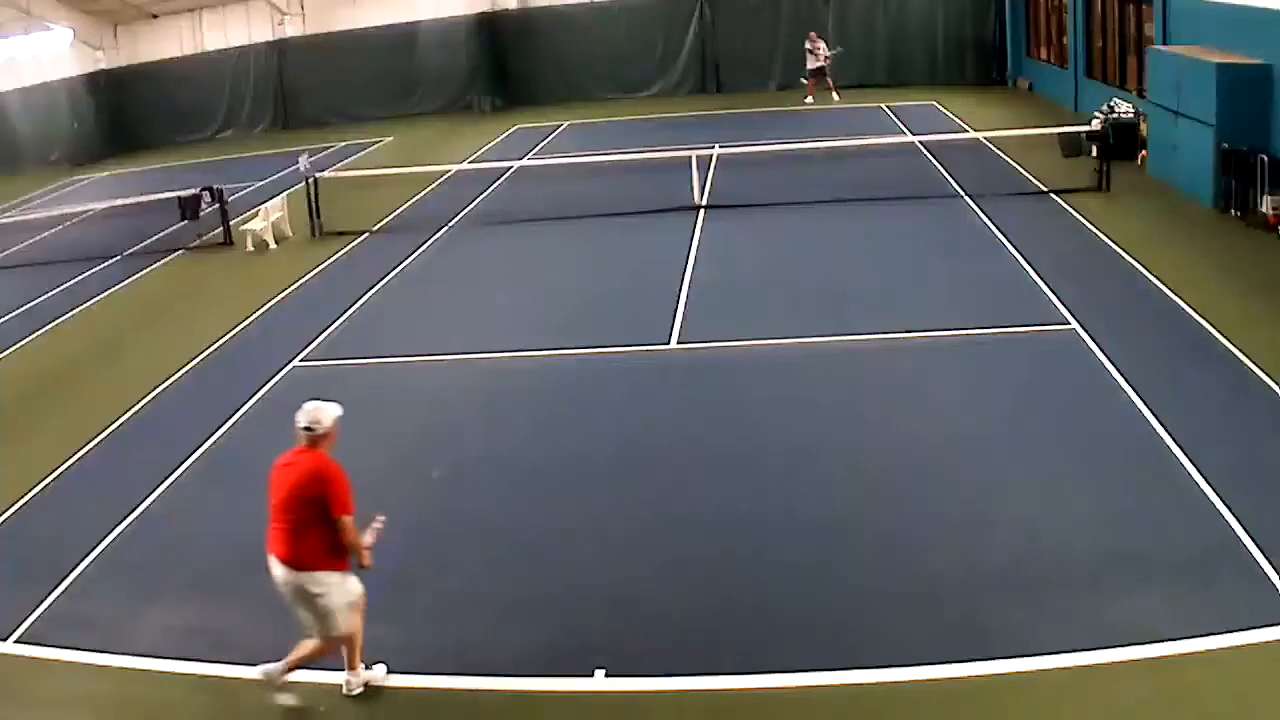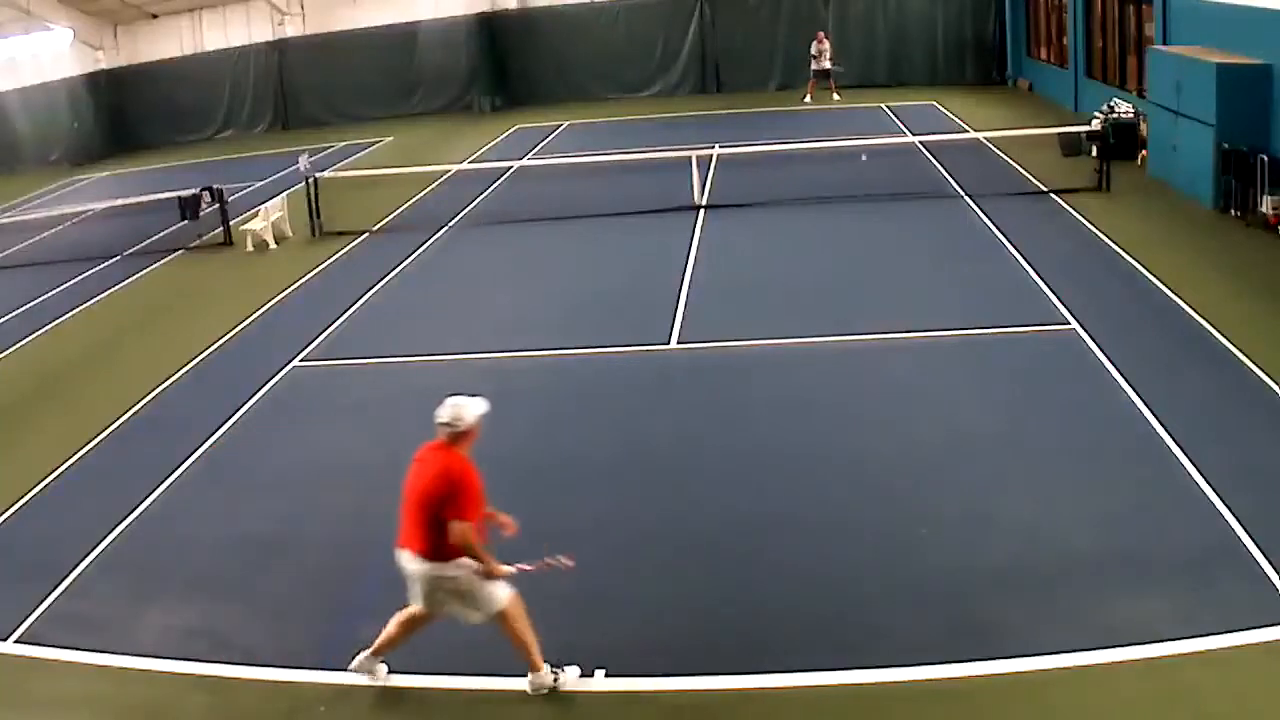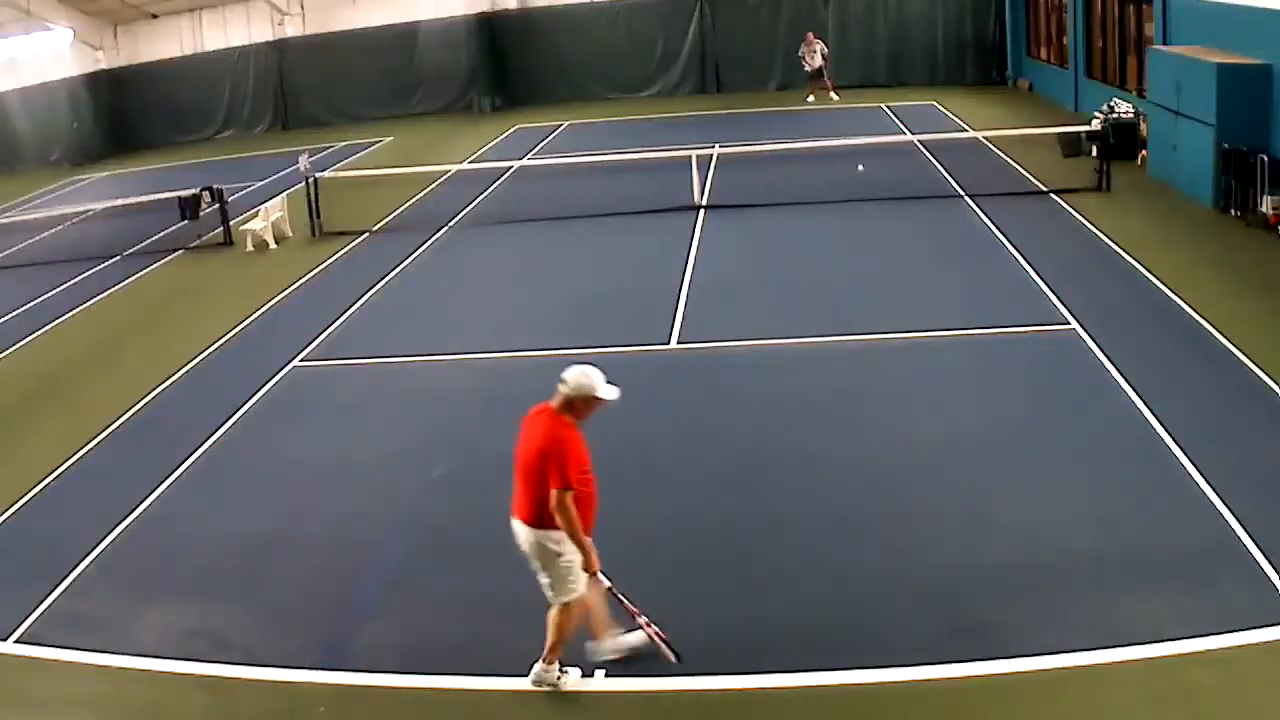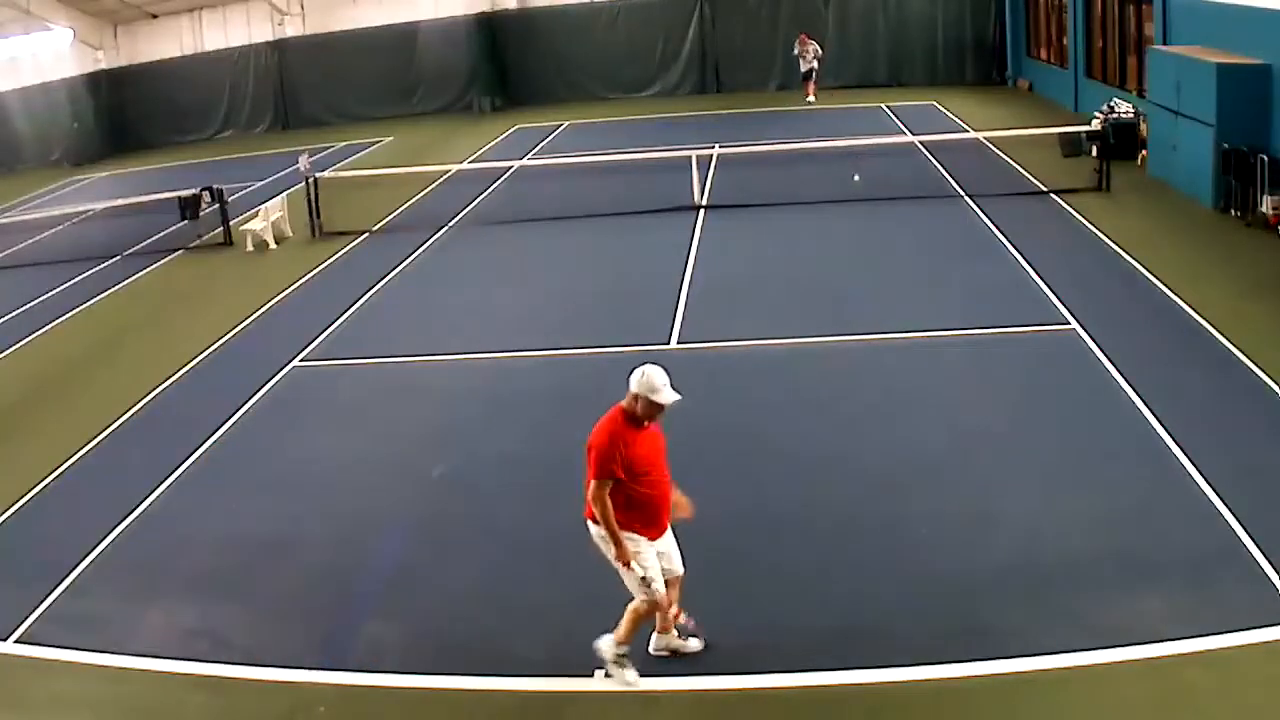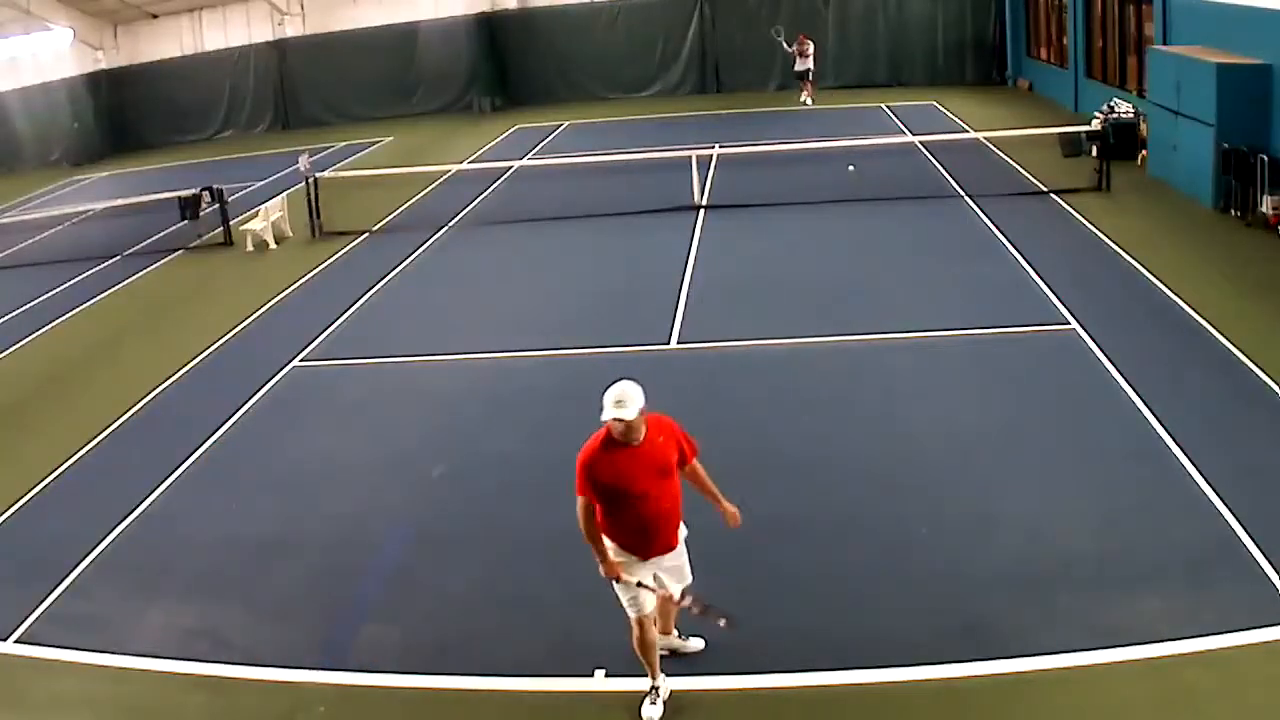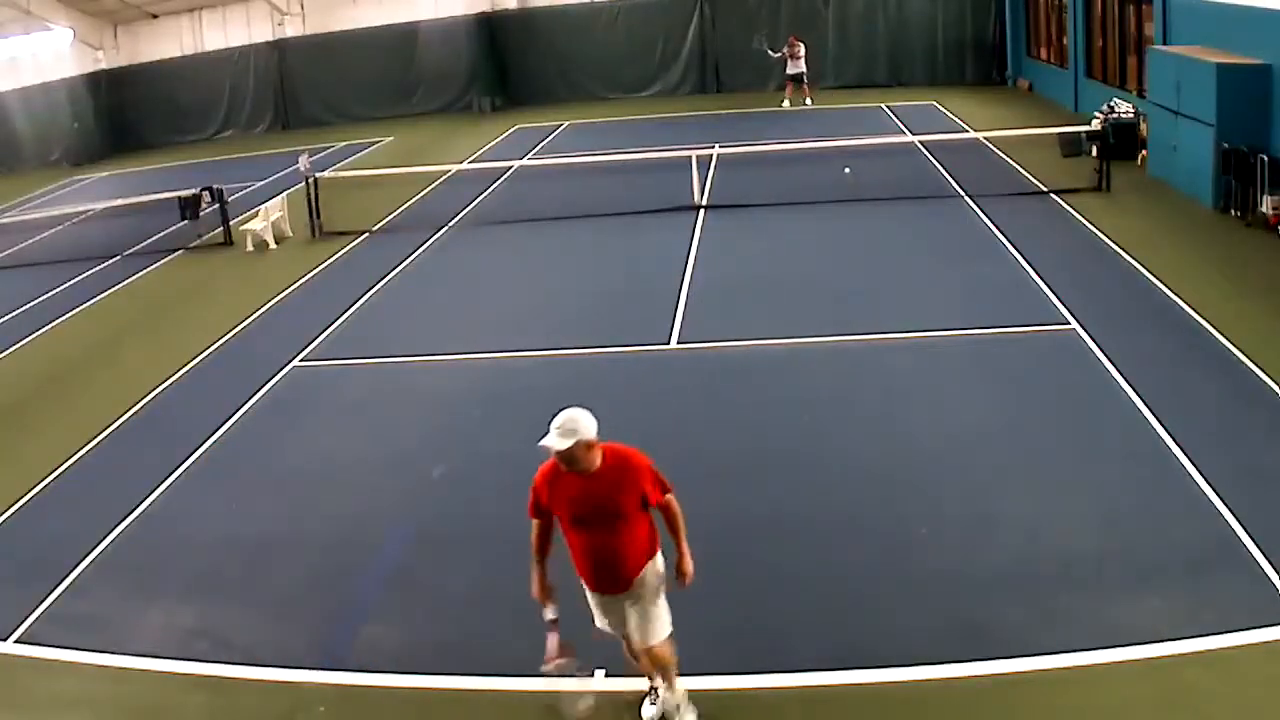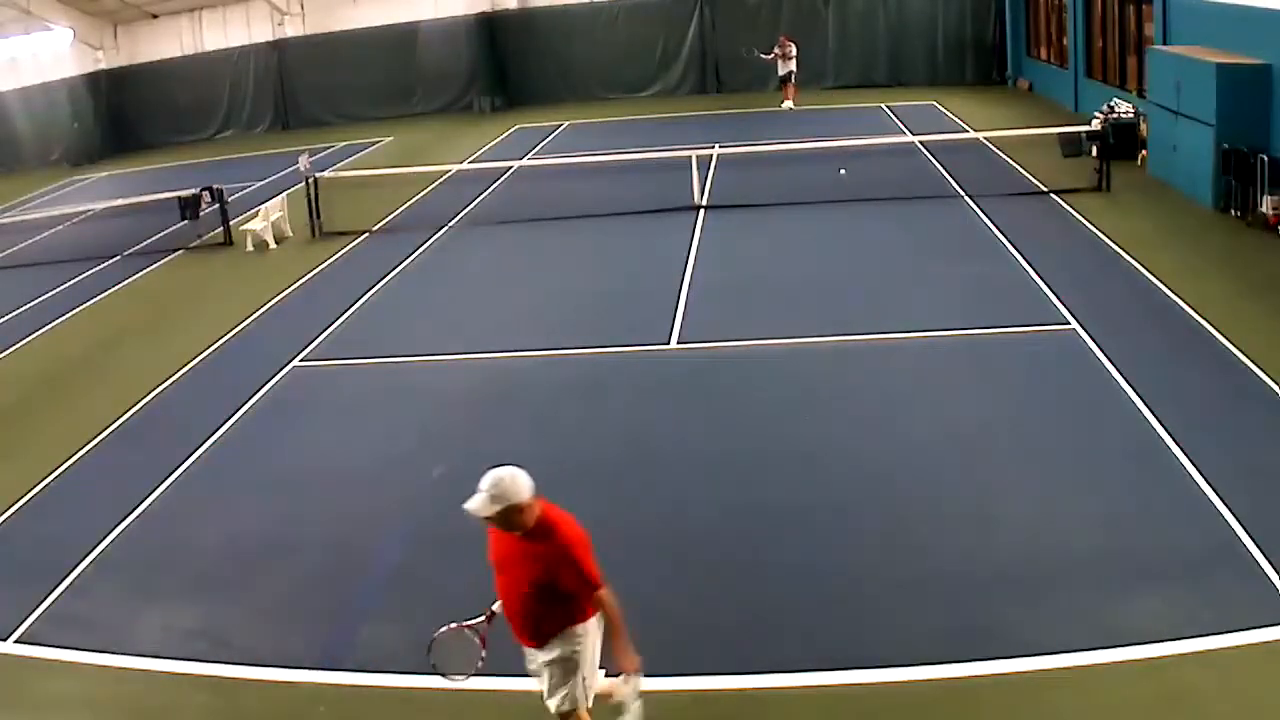
dt=0.4s
person 1, frame 1
left shoulder: (284, 463)
right shoulder: (329, 471)
right elbow: (346, 531)
right wrist: (362, 553)
left hip: (285, 560)
right hip: (310, 572)
left knee: (354, 600)
right knee: (337, 637)
left ankle: (355, 675)
right ankle: (277, 673)
person 1, frame 2
left shoulder: (427, 453)
right shoulder: (461, 471)
right elbow: (460, 537)
left wrist: (491, 515)
right wrist: (489, 564)
left hip: (412, 553)
right hip: (443, 563)
left knee: (424, 610)
right knee: (509, 606)
left ankle: (369, 659)
right ankle: (540, 675)
person 1, frame 3
left shoulder: (539, 415)
right shoulder: (563, 438)
right elbow: (560, 504)
right wrist: (586, 550)
left hip: (530, 522)
right hip: (549, 532)
left knee: (590, 580)
right knee: (569, 600)
left ankle: (606, 641)
right ankle: (547, 669)
person 1, frame 4
left shoulder: (646, 420)
right shoulder: (611, 435)
right elbow: (597, 495)
left wrist: (673, 492)
right wrist: (619, 544)
left hip: (655, 525)
right hip: (624, 531)
left knee: (674, 577)
right knee: (655, 598)
left ankle: (664, 637)
right ankle: (615, 646)
person 1, frame 5
left shoulder: (667, 429)
right shoulder: (593, 455)
left elbow: (689, 465)
right elbow: (586, 511)
left wrist: (720, 502)
right wrist: (603, 559)
left hip: (670, 539)
right hip: (626, 551)
left knee: (674, 593)
right knee: (642, 619)
left ankle: (666, 637)
right ankle: (656, 684)
person 1, frame 6
left shoulder: (631, 464)
right shoulder: (547, 479)
left elbow: (667, 502)
right elbow: (541, 526)
left wrist: (683, 552)
right wrist: (539, 575)
left hip: (643, 570)
right hip: (595, 579)
left knee: (652, 645)
right knee: (629, 636)
left ankle: (674, 693)
right ankle: (654, 683)
person 1, frame 7
left shoulder: (563, 541)
right shoulder: (502, 518)
left elbow: (599, 597)
left wrist: (622, 650)
right wrist: (506, 593)
left hip: (570, 630)
right ankle: (619, 690)
